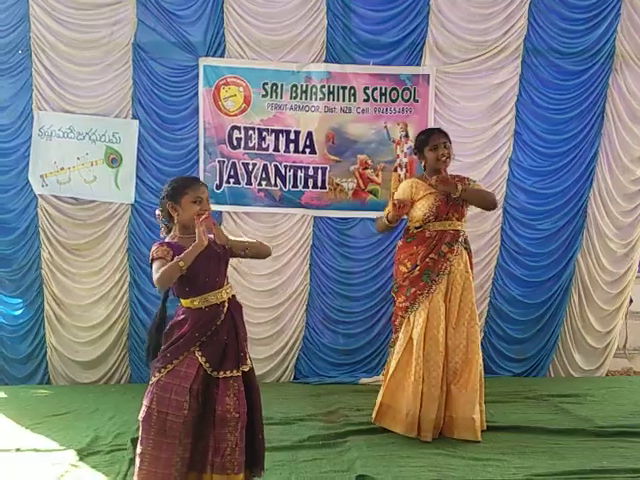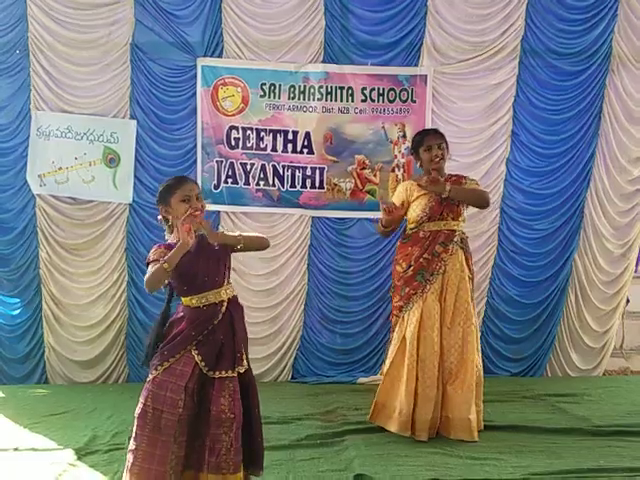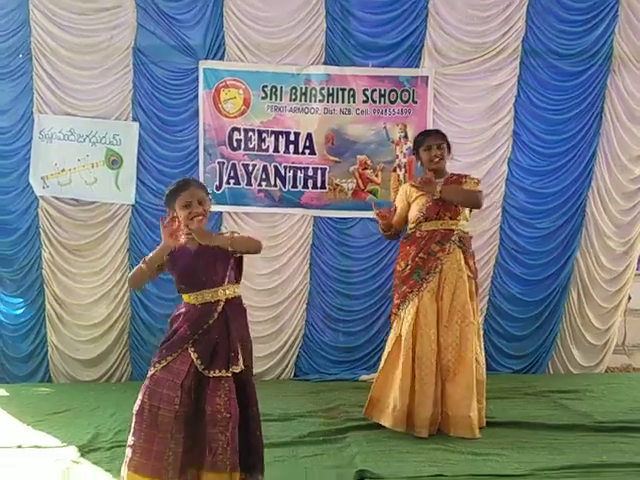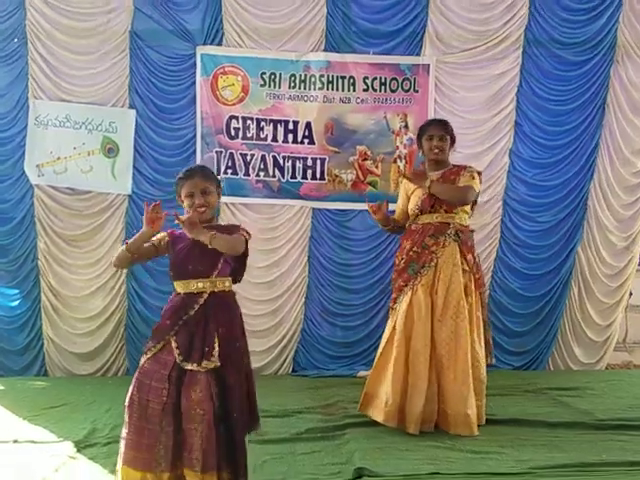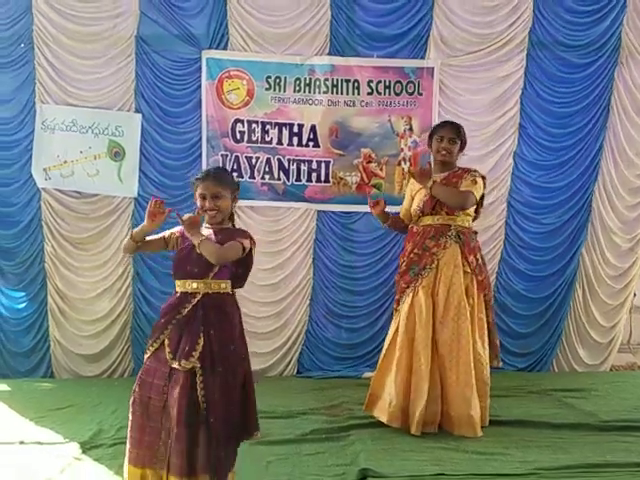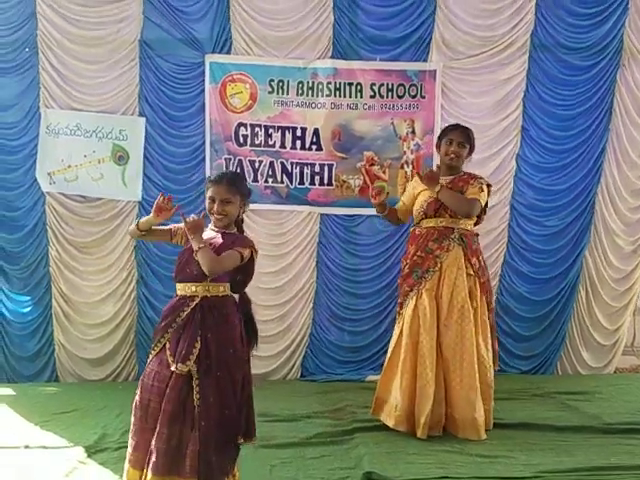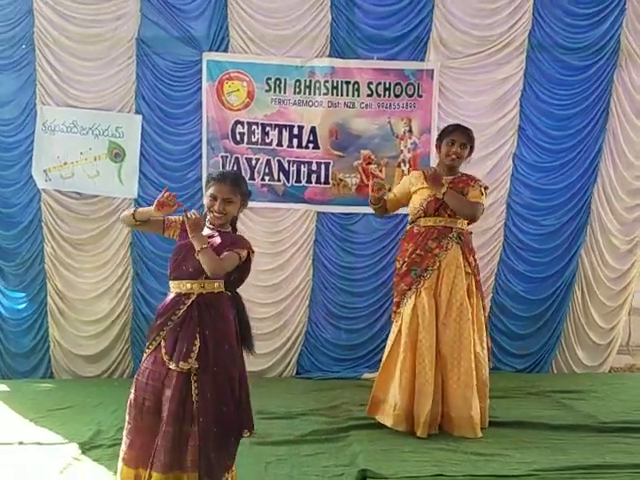
dt=0.2s
person 1, frame 1
left shoulder: (462, 182)
right shoulder: (411, 185)
left elbow: (492, 202)
right elbow: (380, 226)
left wrist: (455, 189)
right wrist: (393, 216)
left hip: (454, 267)
right hip: (419, 267)
left knee: (456, 337)
right knee: (421, 334)
left ankle: (452, 414)
right ankle: (416, 414)
person 1, frame 2
left shoulder: (460, 182)
right shoulder: (407, 187)
left elbow: (484, 200)
right elbow: (383, 230)
left wrist: (444, 188)
right wrist: (387, 220)
left hip: (453, 267)
right hip: (417, 267)
left knee: (454, 336)
right knee: (417, 334)
left ankle: (451, 414)
right ankle: (415, 413)
person 1, frame 3
left shoulder: (464, 181)
right shoulder: (409, 189)
left elbow: (477, 200)
right elbow: (393, 232)
left wrist: (437, 189)
right wrist: (385, 224)
left hip: (455, 266)
right hip: (418, 265)
left knee: (456, 334)
right knee: (417, 332)
left ankle: (454, 411)
right ankle: (415, 410)
person 1, frame 4
left shoulder: (465, 173)
right shoulder: (410, 182)
left elbow: (465, 197)
right elbow: (399, 225)
left wrist: (428, 184)
right wrist: (383, 219)
left hip: (455, 260)
right hip: (417, 259)
left knee: (454, 329)
right knee: (413, 327)
left ankle: (452, 408)
right ankle: (414, 407)
person 1, frame 5
left shoulder: (471, 177)
right shoulder: (416, 182)
left elbow: (463, 202)
right elbow: (404, 224)
left wrist: (431, 184)
right wrist: (383, 216)
left hip: (458, 262)
right hip: (420, 261)
left knee: (457, 330)
right knee: (417, 330)
left ankle: (457, 409)
right ankle: (418, 407)
person 1, frame 6
left shoulder: (476, 183)
right shoulder: (419, 181)
left elbow: (469, 210)
right elbow: (399, 217)
left wrist: (438, 188)
right wrist: (381, 206)
left hip: (460, 265)
right hip: (422, 264)
left knee: (459, 334)
right knee: (420, 332)
left ankle: (461, 412)
right ankle: (422, 411)
person 1, frame 7
left shoulder: (473, 185)
right shoulder: (415, 178)
left elbow: (473, 213)
right elbow: (385, 208)
left wrist: (441, 189)
right wrist: (375, 199)
left hip: (455, 264)
right hip: (417, 262)
left knee: (455, 332)
right knee: (417, 330)
left ankle: (456, 410)
right ankle: (417, 409)
person 2, frame 1
left shoulder: (216, 244)
right shoulder: (164, 249)
left elbow: (265, 252)
right elbow: (161, 281)
left wrist: (225, 240)
right wrist: (198, 245)
left hip: (224, 332)
right hip: (190, 333)
left knee: (224, 412)
right knee: (172, 410)
person 2, frame 2
left shoulder: (217, 241)
right shoulder: (163, 250)
left elbow: (264, 243)
right elbow: (150, 284)
left wrist: (217, 236)
right wrist: (182, 245)
left hip: (225, 332)
right hip: (189, 332)
left knee: (221, 413)
right knee: (166, 408)
person 2, frame 3
left shoulder: (226, 242)
right shoulder: (170, 252)
left elbow: (255, 246)
right elbow: (134, 282)
left wrist: (211, 239)
right wrist: (166, 246)
left hip: (226, 332)
right hip: (189, 332)
left knee: (221, 412)
right knee: (162, 404)
person 2, frame 4
left shoulder: (231, 233)
right shoulder: (173, 238)
left elbow: (235, 247)
right elbow: (119, 262)
left wrist: (200, 232)
right wrist: (147, 232)
left hip: (217, 325)
right hip: (178, 324)
left knee: (207, 406)
right knee: (153, 397)
person 2, frame 5
left shoulder: (239, 238)
right shoulder: (182, 234)
left elbow: (218, 256)
right elbow: (129, 248)
left wrist: (196, 234)
right wrist: (149, 225)
left hip: (215, 325)
right hip: (178, 323)
left knee: (202, 405)
right knee: (154, 397)
person 2, frame 6
left shoulder: (241, 244)
right shoulder: (189, 232)
left elbow: (213, 267)
right elbow: (135, 233)
left wrist: (197, 238)
right wrist: (154, 218)
left hip: (214, 328)
right hip: (179, 326)
left knee: (205, 408)
right knee: (156, 401)
person 2, frame 7
left shoulder: (237, 244)
right shoulder: (182, 227)
left elbow: (215, 269)
right elbow: (128, 219)
left wrist: (197, 236)
right wrist: (154, 211)
left hip: (209, 325)
right hip: (174, 323)
left knee: (201, 404)
right knee: (150, 399)
